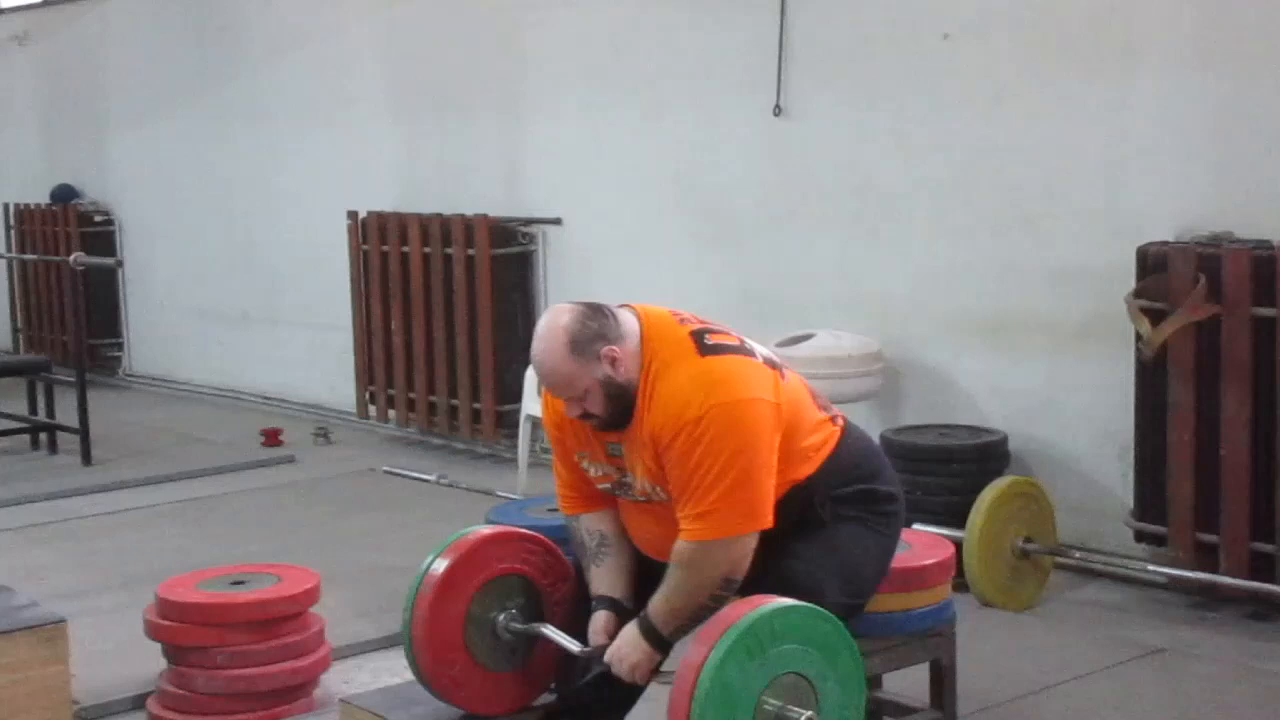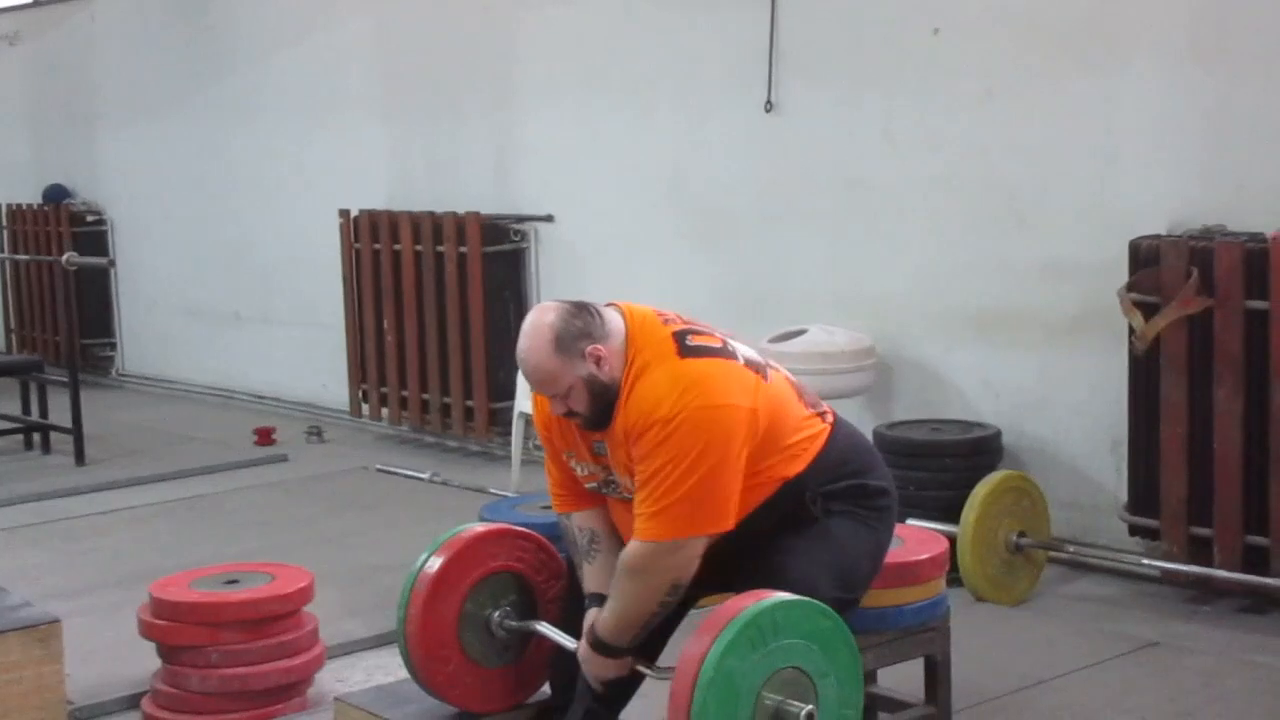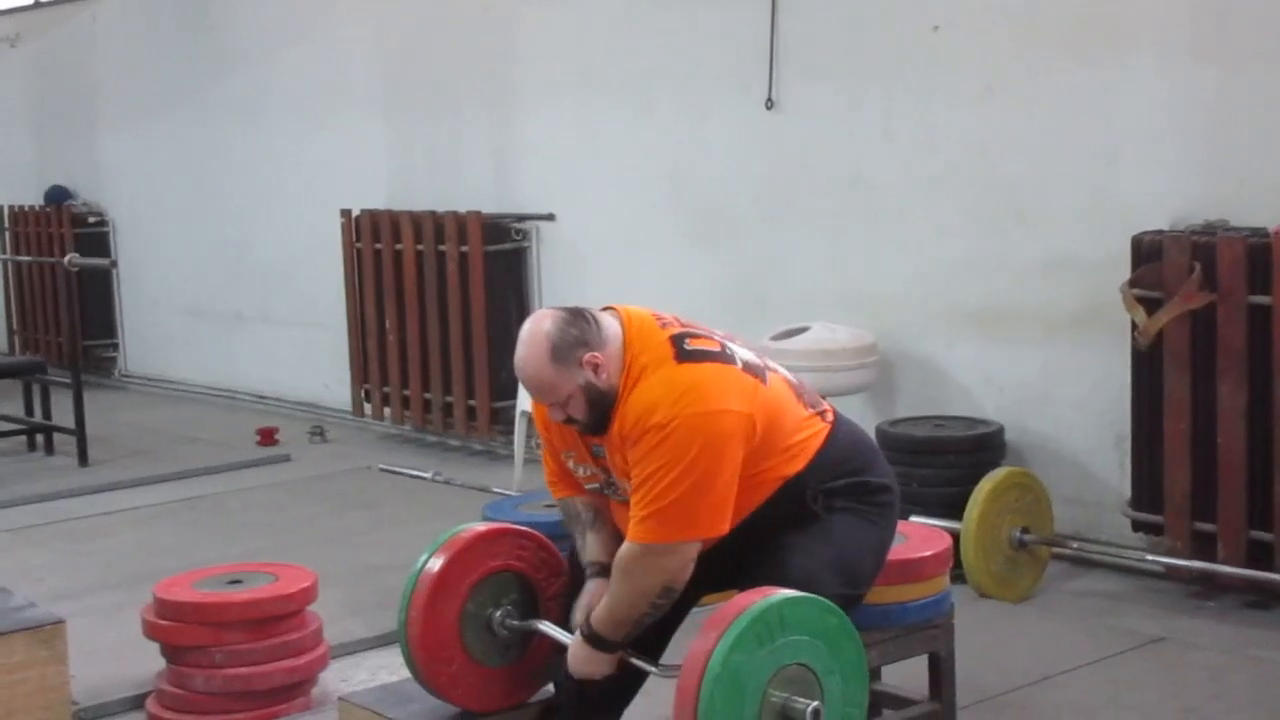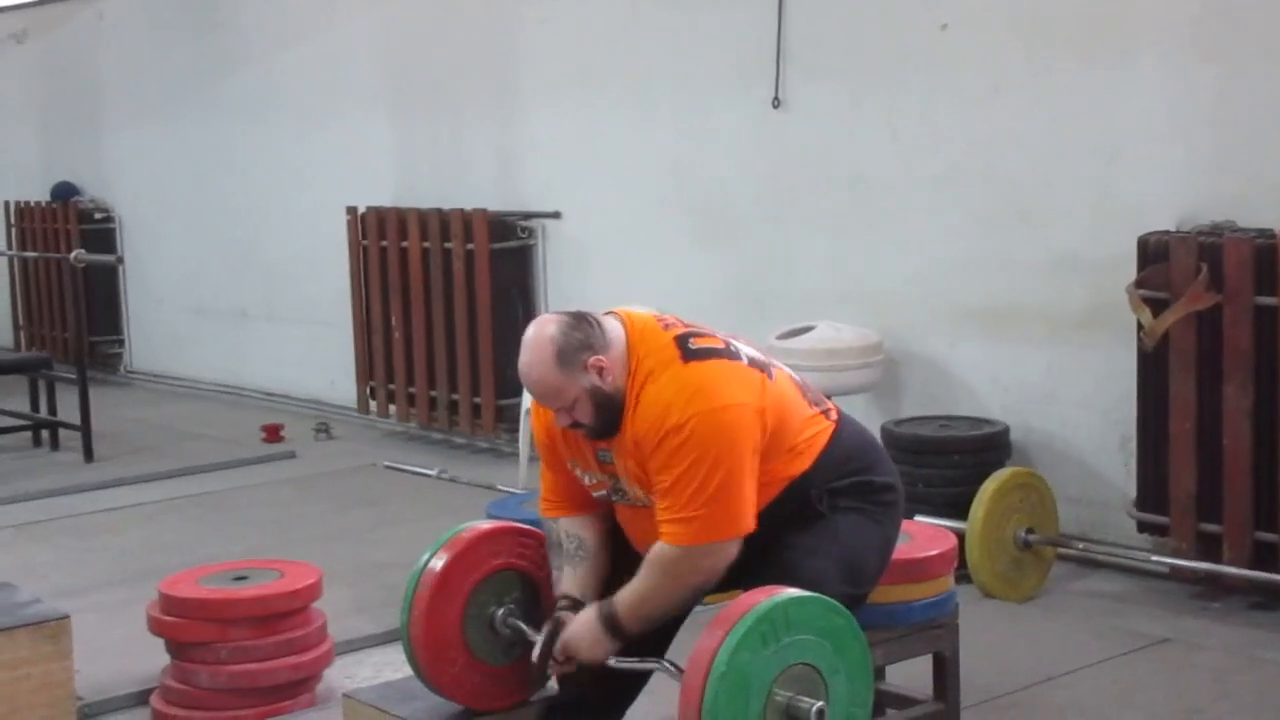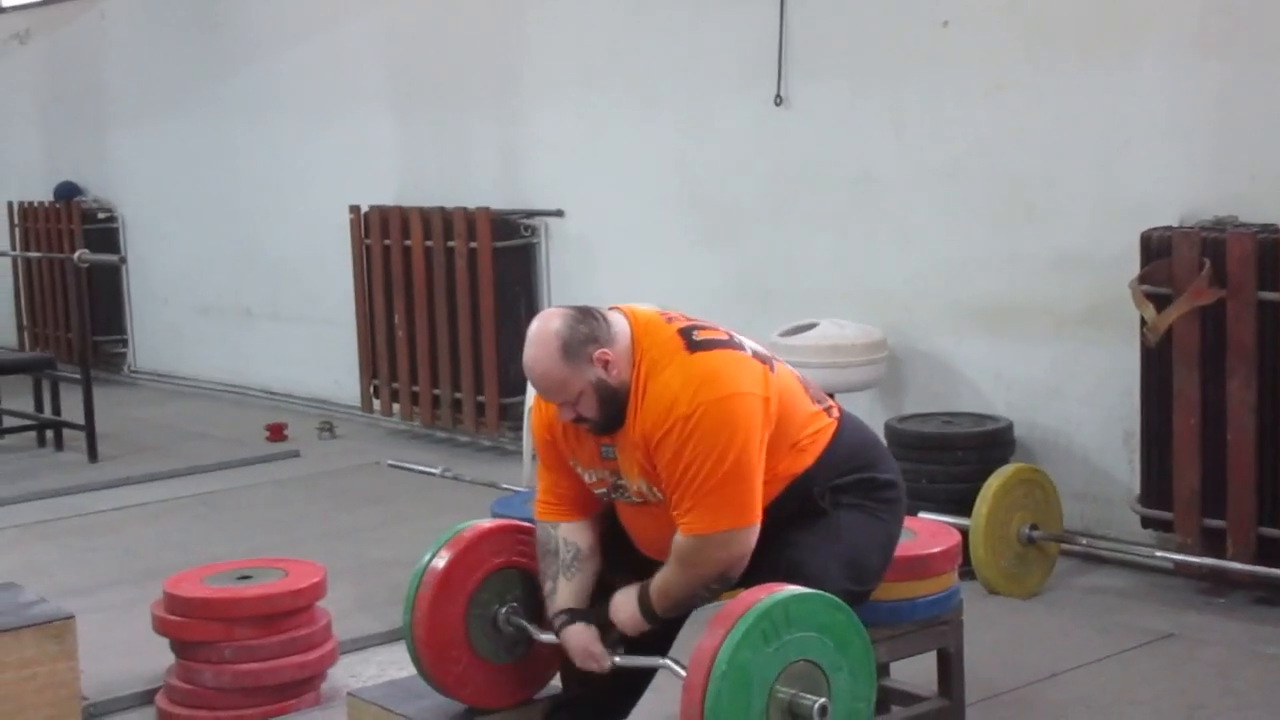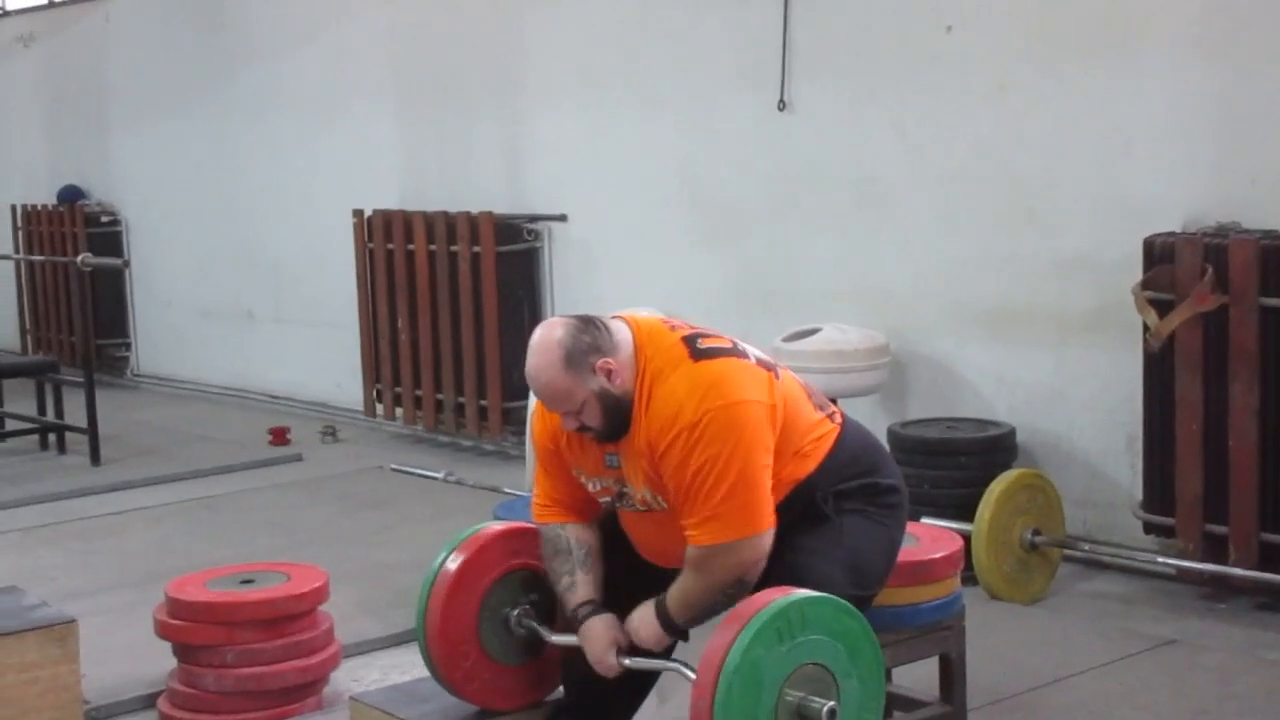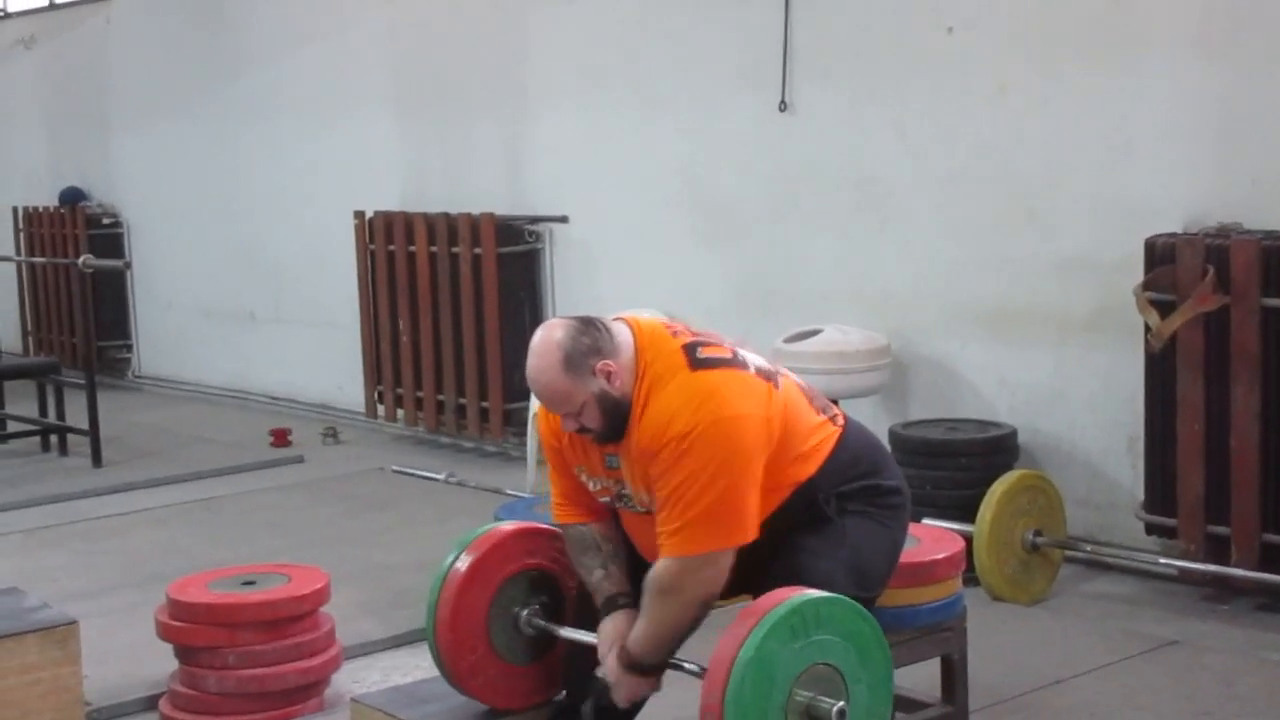
dt=0.3s
person 1, frame 1
left shoulder: (708, 389)
right shoulder: (574, 380)
left elbow: (718, 554)
right elbow: (589, 502)
left wrist: (652, 636)
right wrist: (607, 603)
right knee: (593, 633)
person 1, frame 2
left shoulder: (688, 391)
right shoulder: (562, 378)
left elbow: (666, 556)
right elbow: (582, 499)
left wrist: (610, 644)
right wrist: (598, 601)
right knee: (582, 623)
person 1, frame 3
left shoulder: (683, 396)
right shoulder: (563, 381)
left elbow: (659, 558)
right elbow: (576, 485)
left wrist: (598, 641)
right wrist: (597, 574)
right knee: (611, 613)
person 1, frame 4
left shoulder: (695, 394)
right shoulder: (566, 386)
left elbow: (698, 555)
right elbow: (572, 508)
left wrist: (610, 624)
right wrist: (570, 607)
right knee: (613, 598)
person 1, frame 5
left shoulder: (700, 387)
right shoulder: (566, 384)
left elbow: (722, 547)
right elbow: (564, 511)
left wrist: (649, 605)
right wrist: (566, 617)
right knee: (601, 621)
person 1, frame 6
left shoulder: (705, 393)
right shoulder: (567, 392)
left elbow: (733, 555)
right elbow: (562, 512)
left wrist: (666, 618)
right wrist: (587, 611)
person 1, frame 7
left shoulder: (700, 404)
right shoulder: (572, 395)
left elbow: (692, 570)
right elbow: (583, 511)
left wrist: (639, 663)
right wrist: (615, 606)
right knee: (604, 611)
